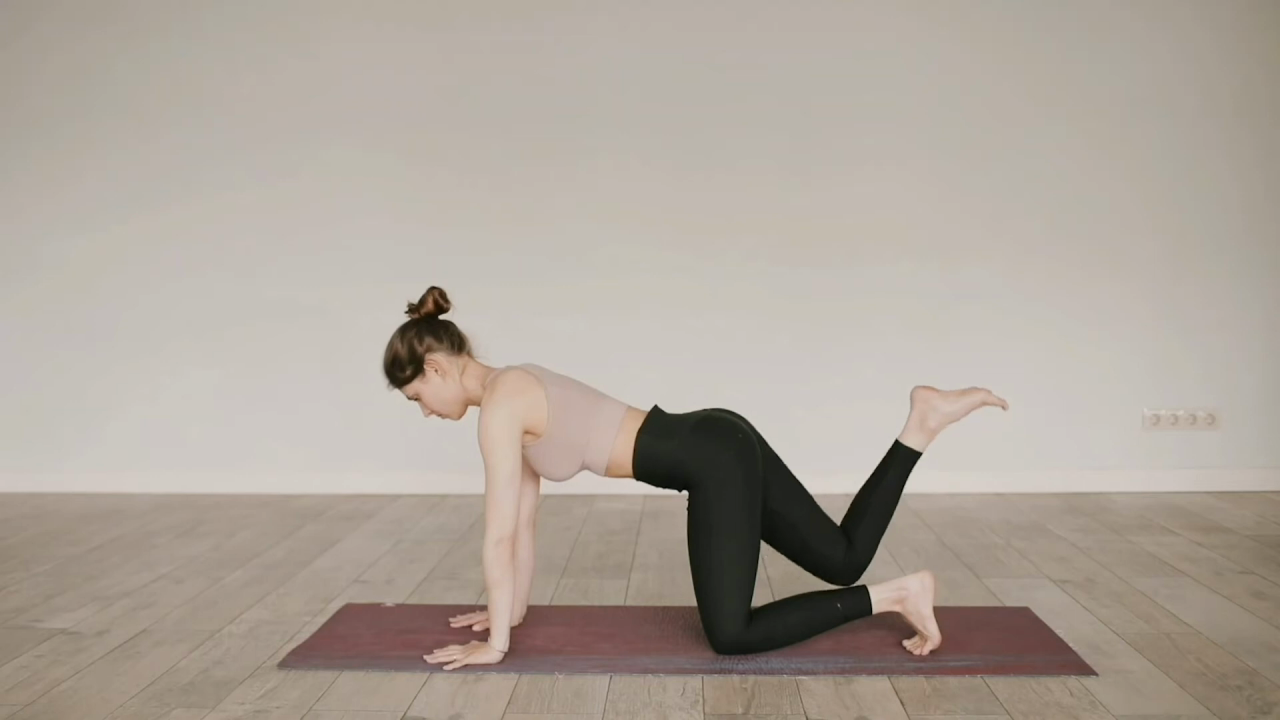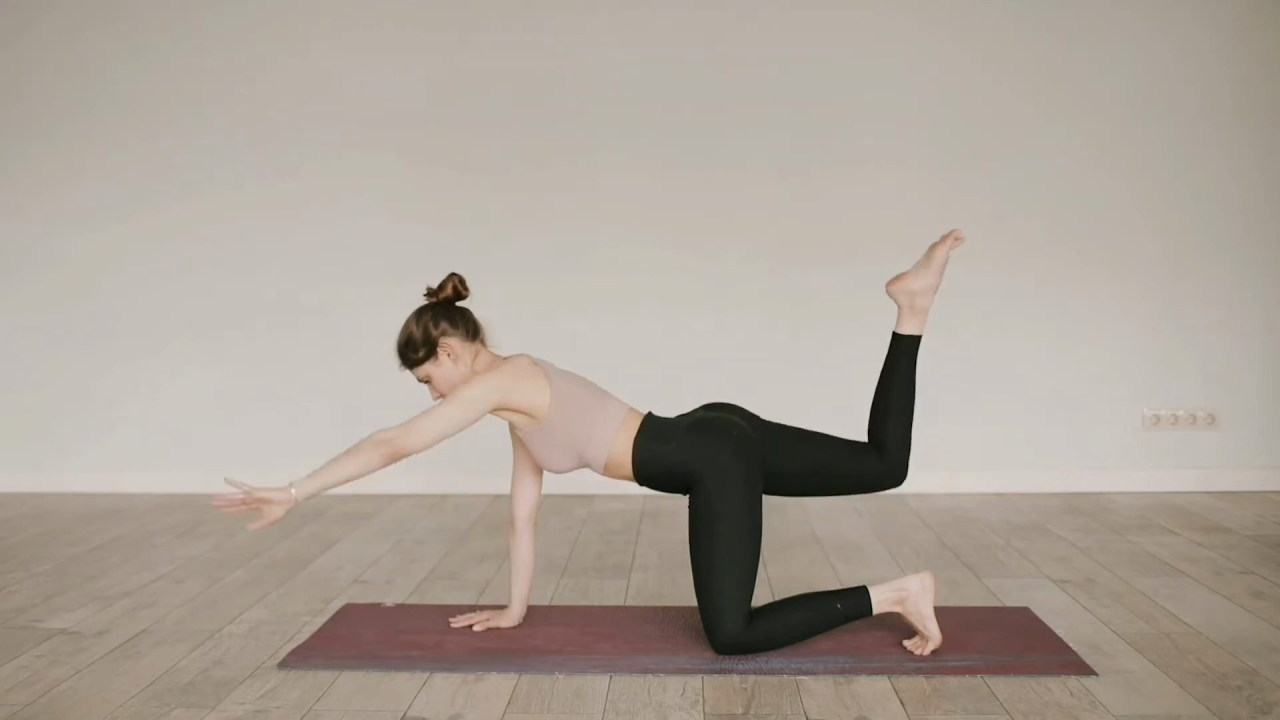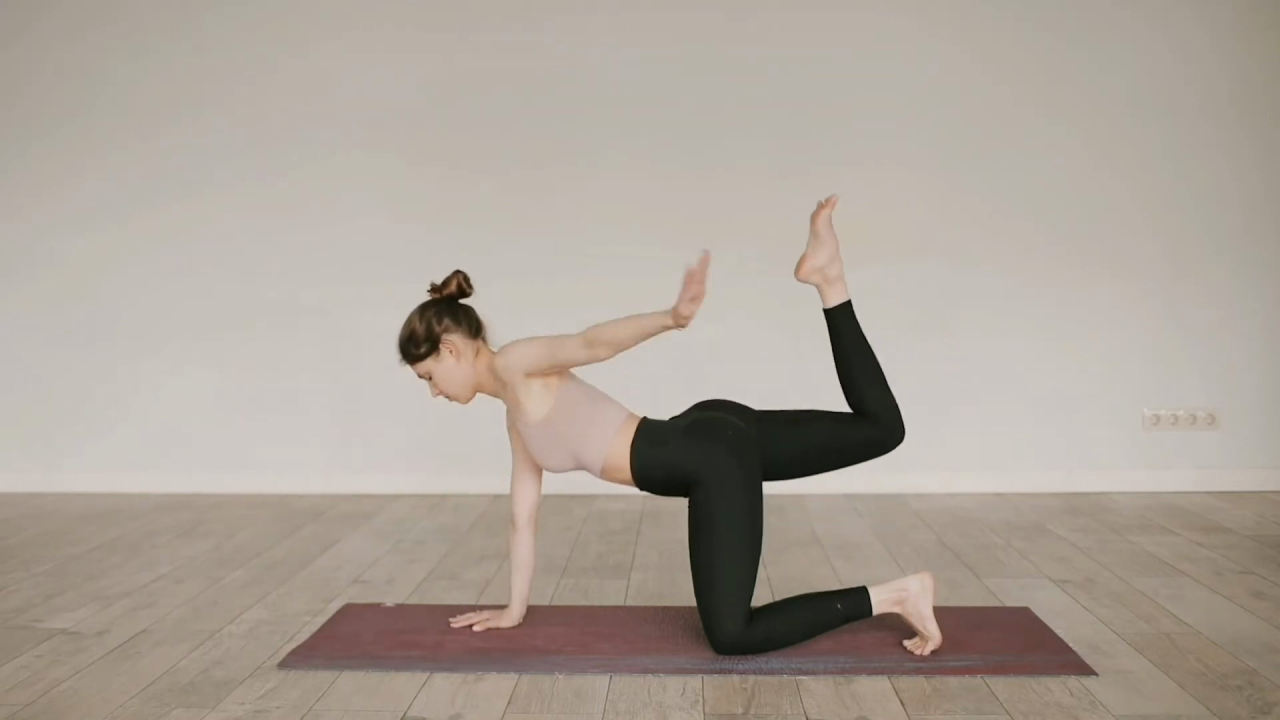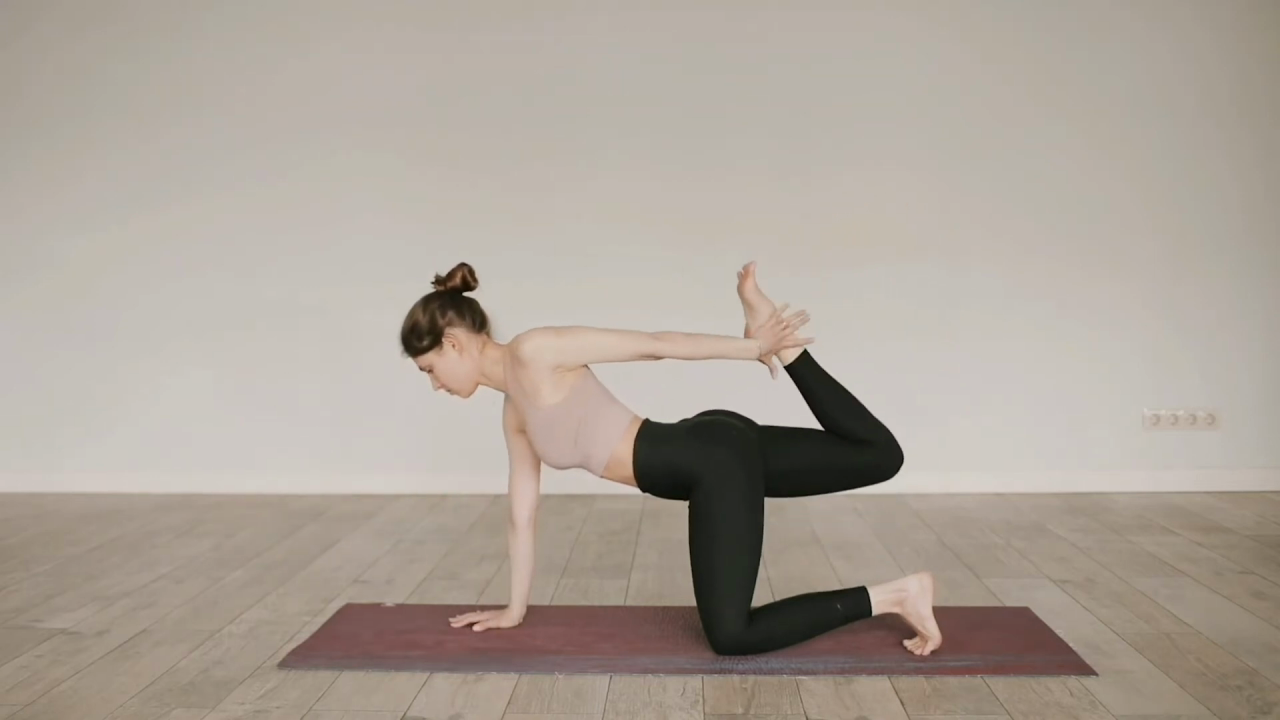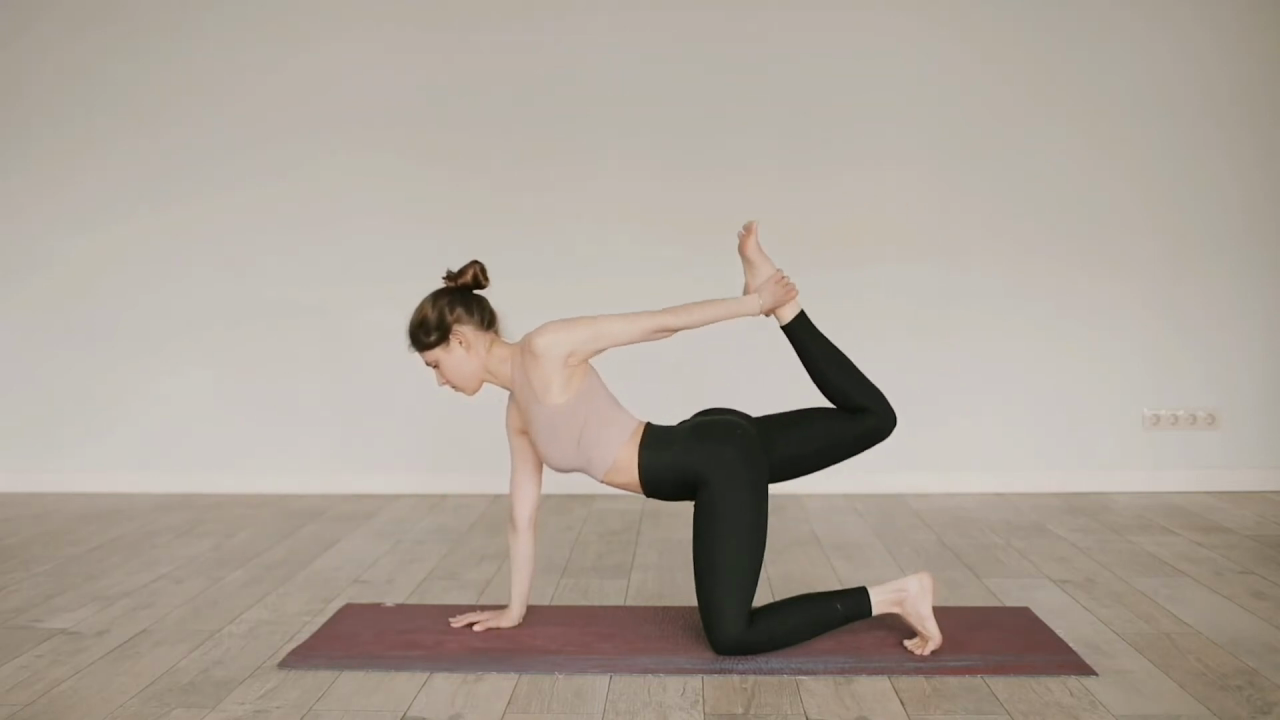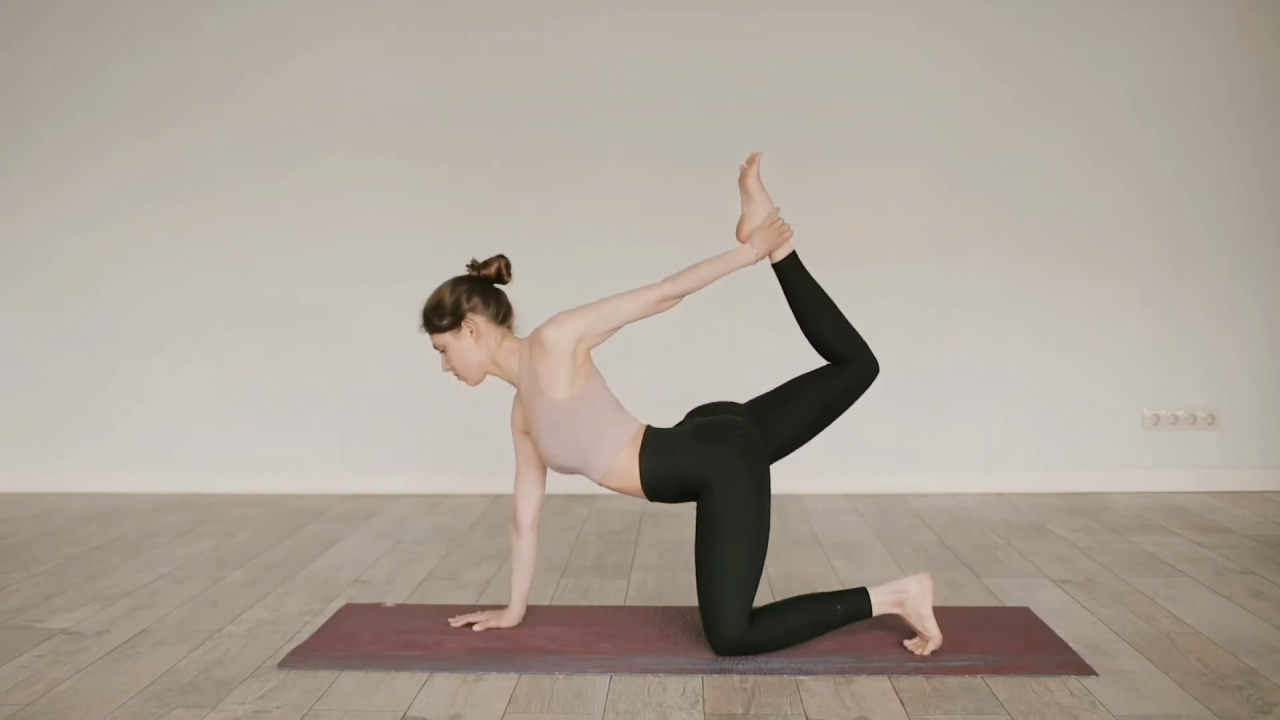
dt=0.7s
person 1, frame 1
left shoulder: (498, 405)
right shoulder: (513, 394)
left elbow: (499, 536)
right elbow: (523, 518)
left wrist: (495, 643)
right wrist: (512, 609)
left hip: (714, 461)
right hip: (719, 444)
left knee: (731, 634)
right knee: (843, 562)
left ankle: (894, 594)
right ankle: (920, 425)
person 1, frame 2
left shoulder: (500, 380)
right shoulder: (517, 396)
left elbow: (403, 439)
right elbow: (524, 514)
left wrist: (298, 489)
right wrist: (515, 609)
left hip: (715, 460)
right hip: (719, 442)
left knee: (731, 634)
right knee: (883, 466)
left ankle: (890, 595)
right ankle: (912, 307)
person 1, frame 3
left shoulder: (513, 366)
right shoulder: (518, 411)
left elbow: (588, 344)
right elbow: (523, 515)
left wrist: (669, 317)
right wrist: (514, 609)
left hip: (713, 455)
right hip: (714, 441)
left knee: (732, 636)
right knee: (881, 429)
left ankle: (891, 596)
right ankle: (828, 282)
person 1, frame 4
left shoulder: (533, 351)
right shoulder: (514, 411)
left elbow: (652, 344)
right elbow: (522, 514)
left wrist: (751, 348)
right wrist: (514, 609)
left hip: (716, 456)
right hip: (708, 457)
left knee: (731, 637)
left ankle: (892, 596)
person 1, frame 5
left shoulder: (545, 350)
right shoulder: (518, 410)
left elbow: (659, 323)
right elbow: (522, 517)
left wrist: (753, 304)
right wrist: (514, 609)
left hip: (721, 459)
right hip: (714, 456)
left knee: (731, 637)
left ankle: (890, 596)
person 1, frame 6
left shoulder: (553, 342)
right shoulder: (522, 412)
left elbow: (662, 294)
right elbow: (527, 515)
left wrist: (752, 253)
right wrist: (514, 609)
left hip: (721, 458)
right hip: (712, 448)
left knee: (731, 636)
left ankle: (889, 597)
